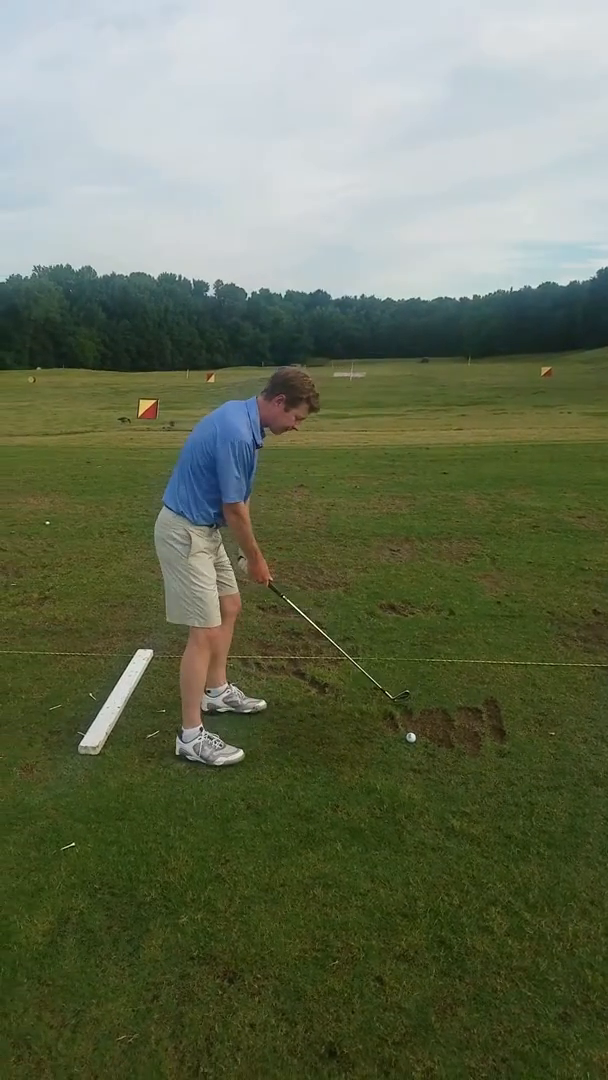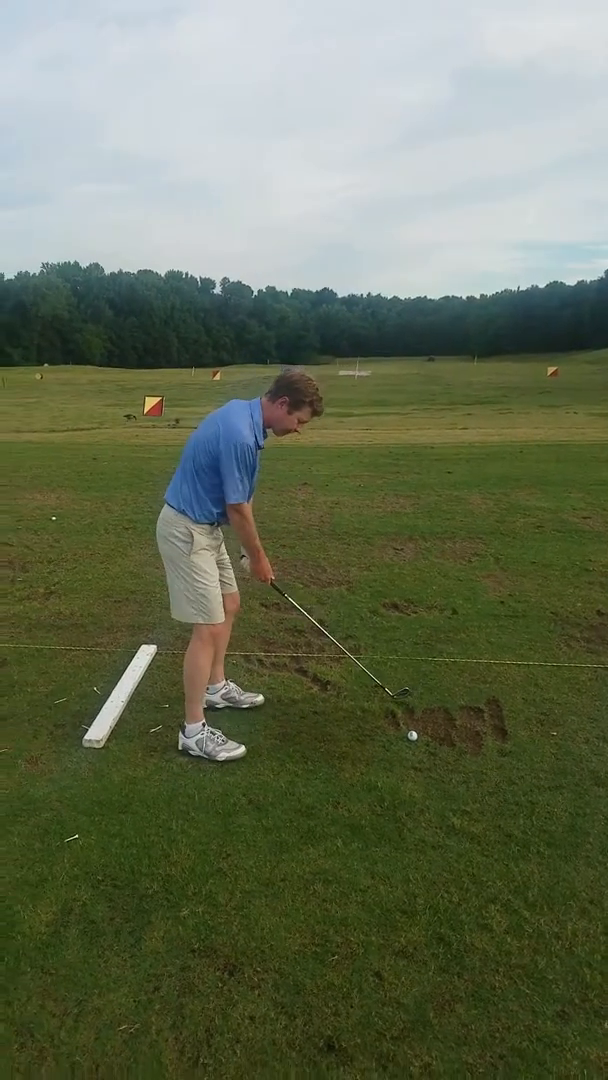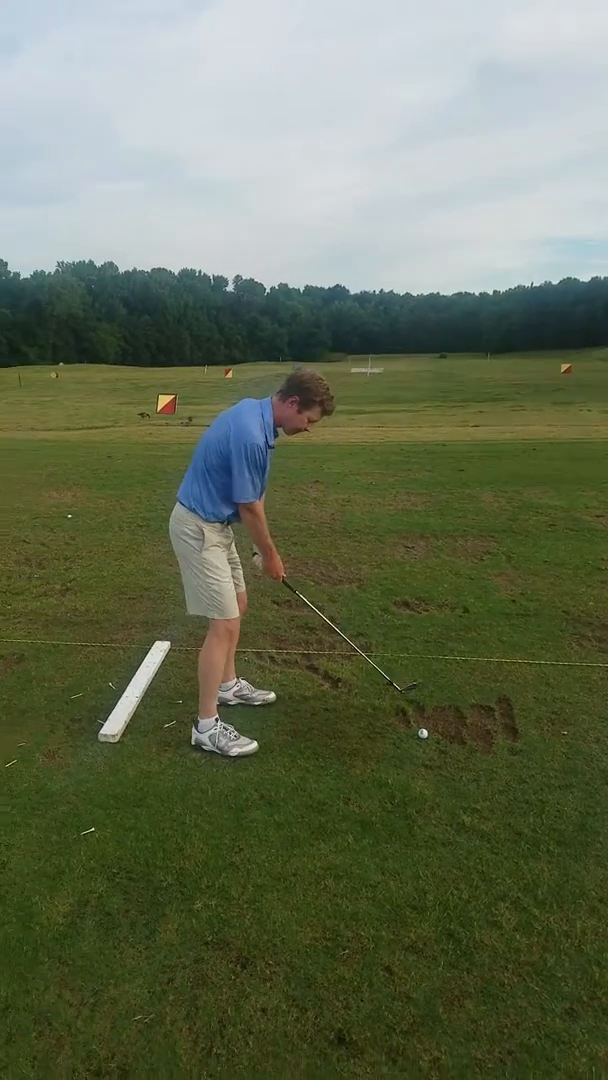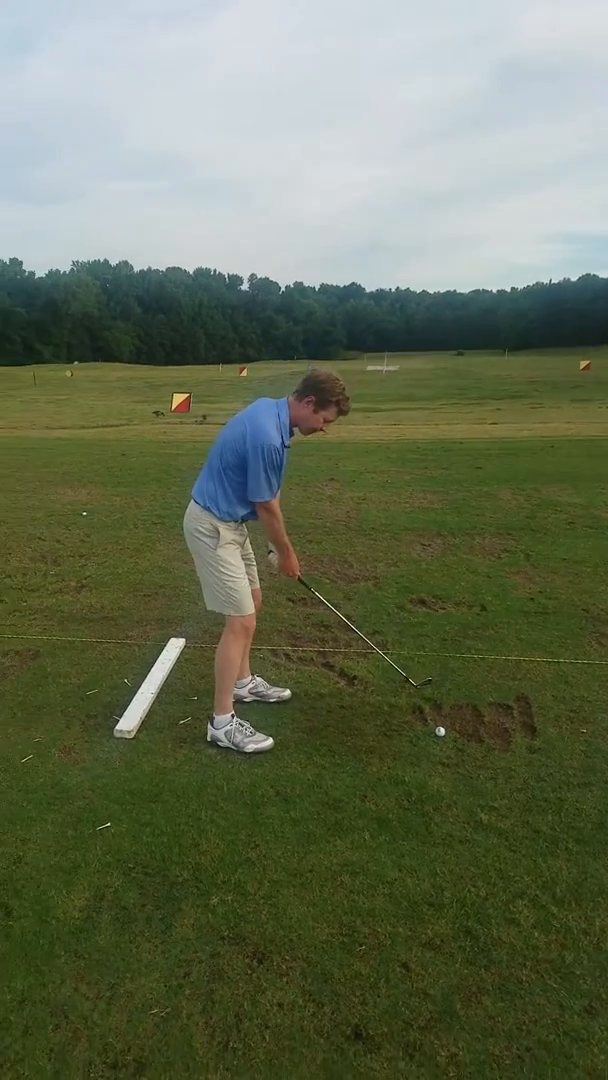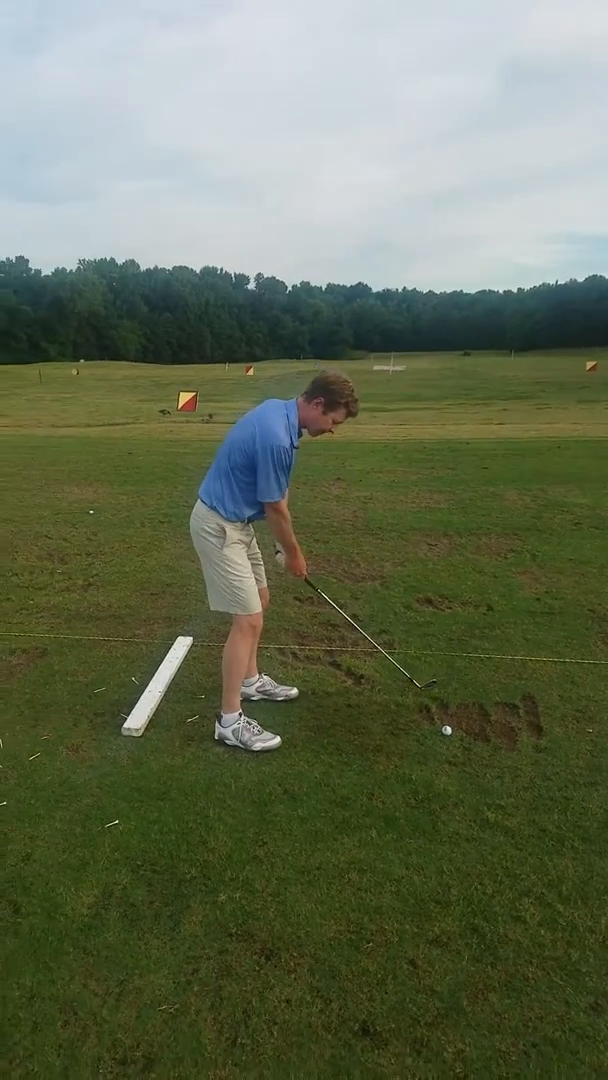
dt=0.1s
person 1, frame 1
left shoulder: (238, 411)
right shoulder: (238, 436)
right elbow: (235, 509)
left wrist: (249, 553)
right wrist: (255, 559)
left hip: (202, 527)
right hip: (185, 532)
left knee: (229, 606)
right knee: (205, 631)
left ankle: (217, 690)
right ankle: (191, 735)
person 1, frame 2
left shoulder: (241, 411)
right shoulder: (240, 437)
right elbow: (238, 509)
left wrist: (252, 551)
right wrist: (258, 557)
left hip: (204, 525)
right hip: (187, 530)
left knee: (228, 605)
right knee: (209, 628)
left ankle: (214, 686)
right ankle: (193, 730)
person 1, frame 3
left shoulder: (253, 409)
right shoulder: (251, 438)
right elbow: (250, 507)
left wrist: (261, 546)
right wrist: (270, 555)
left hip: (214, 523)
right hip: (198, 528)
left knee: (236, 605)
right knee: (224, 623)
left ankle: (228, 685)
right ankle: (207, 725)
person 1, frame 4
left shoulder: (269, 409)
right shoulder: (267, 437)
right elbow: (266, 507)
left wrist: (277, 544)
right wrist: (286, 553)
left hip: (229, 520)
right hip: (213, 526)
left knee: (251, 602)
right knee: (240, 620)
left ankle: (243, 682)
right ankle: (222, 721)
person 1, frame 5
left shoulder: (279, 410)
right shoulder: (275, 438)
left elbow: (278, 492)
right elbow: (275, 507)
left wrist: (286, 545)
right wrist: (294, 553)
left hip: (236, 521)
right hip: (219, 526)
left knee: (258, 599)
right knee: (248, 618)
left ankle: (250, 680)
right ankle: (230, 720)
